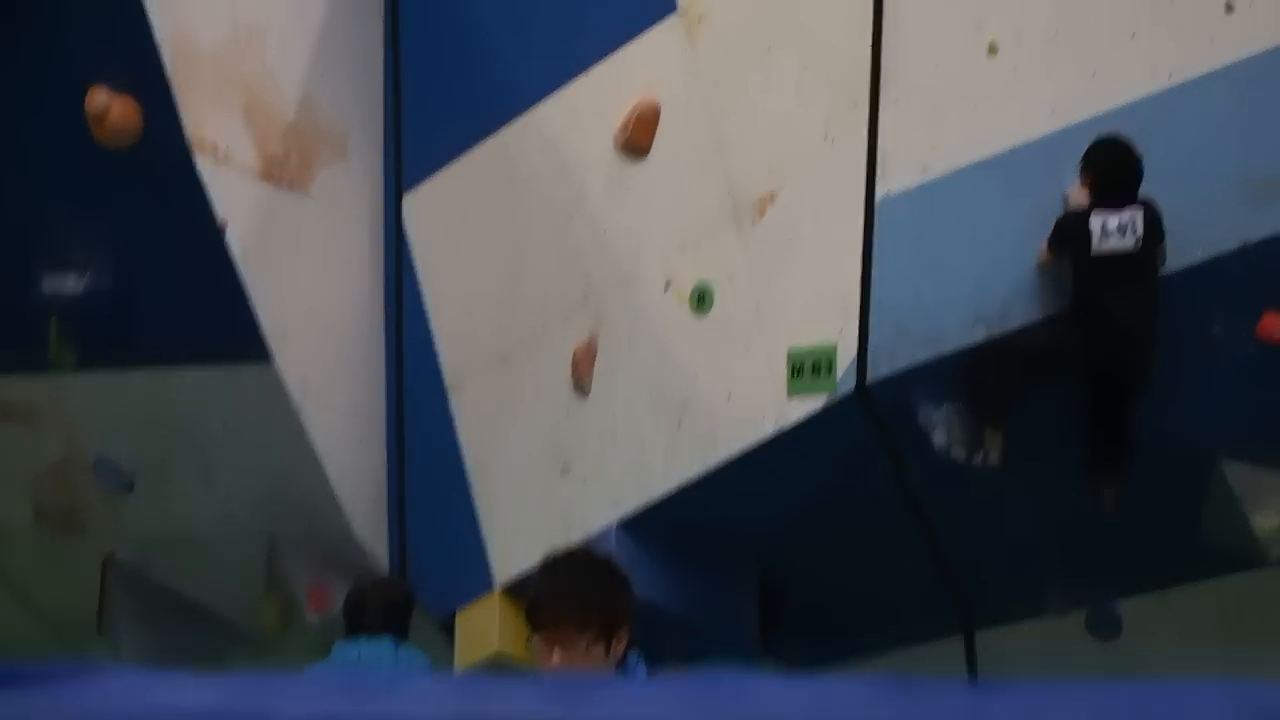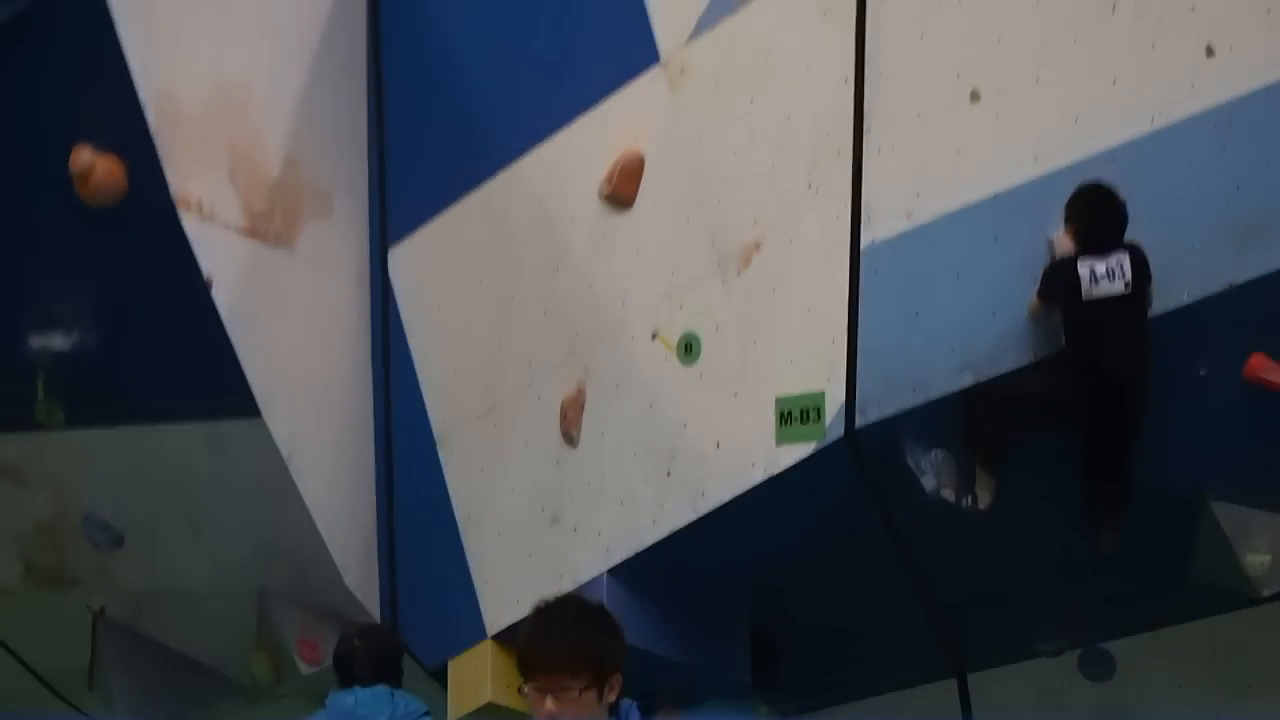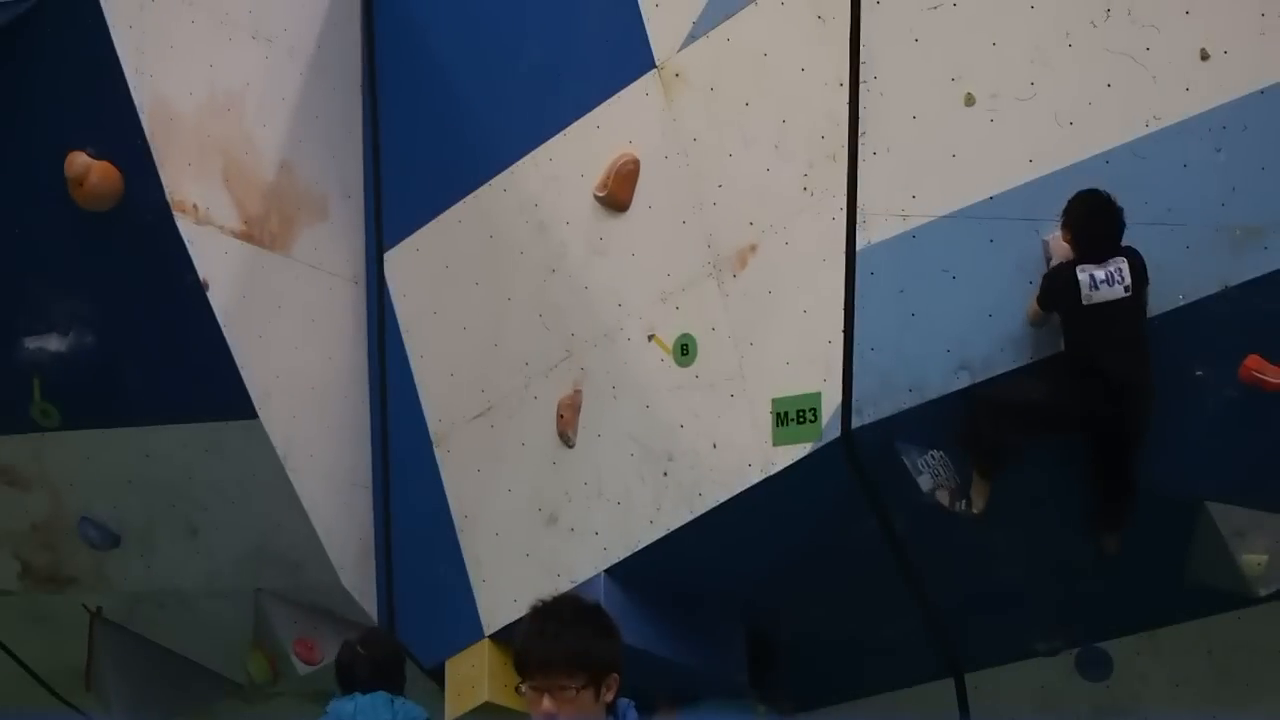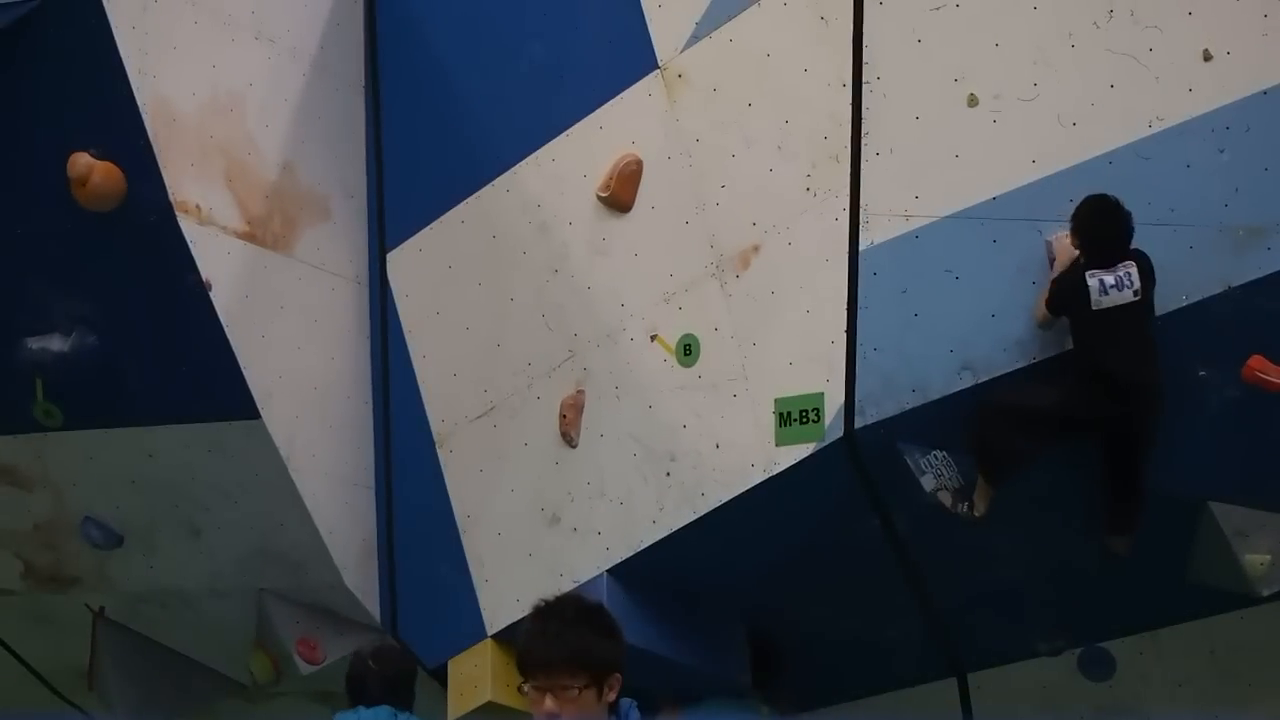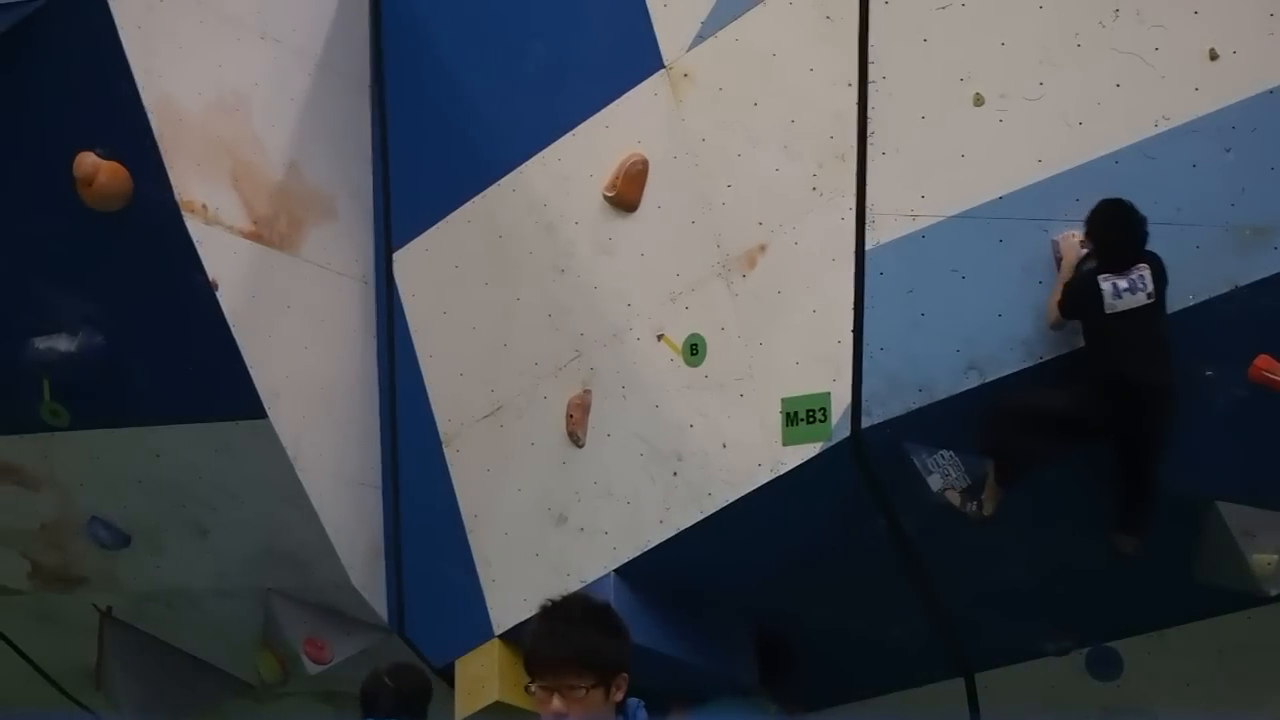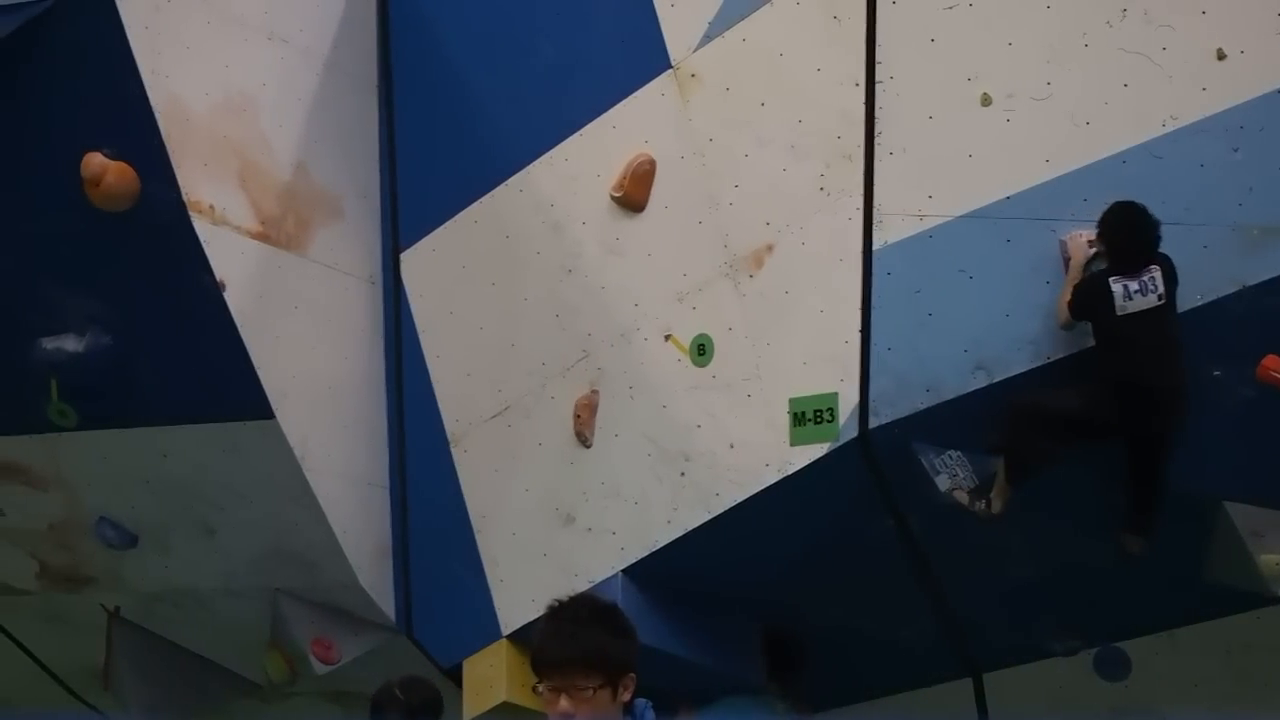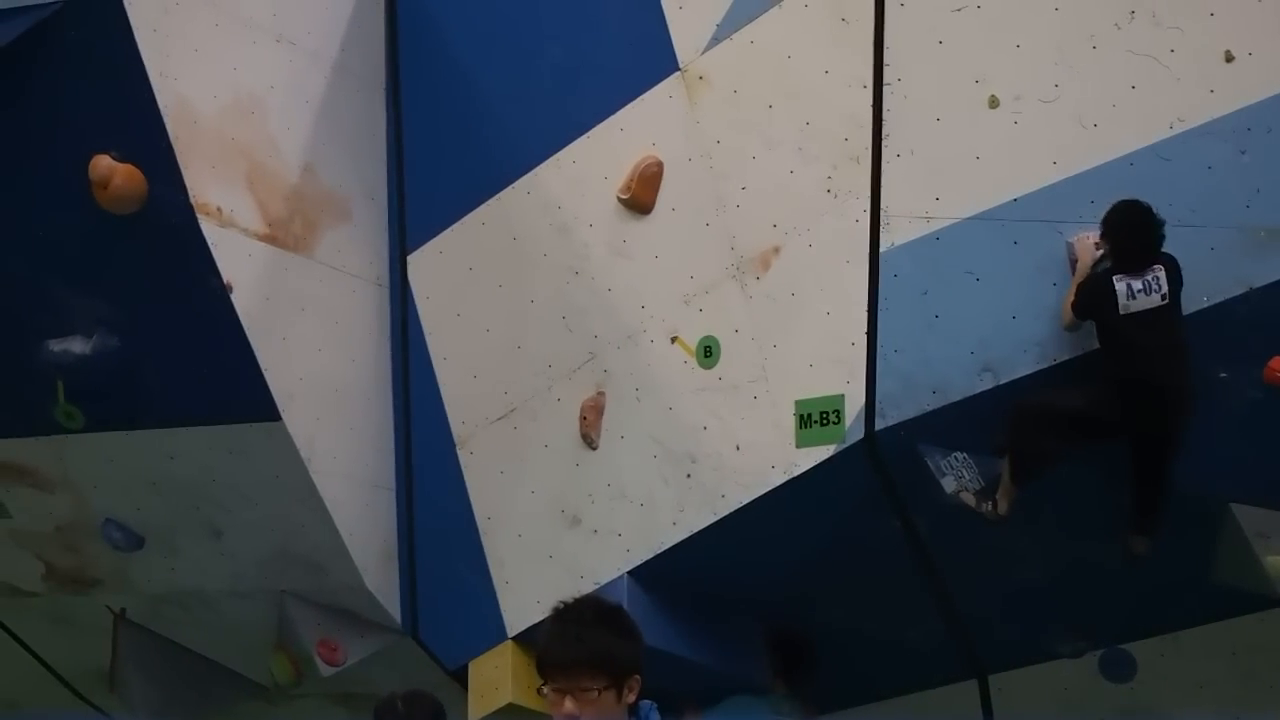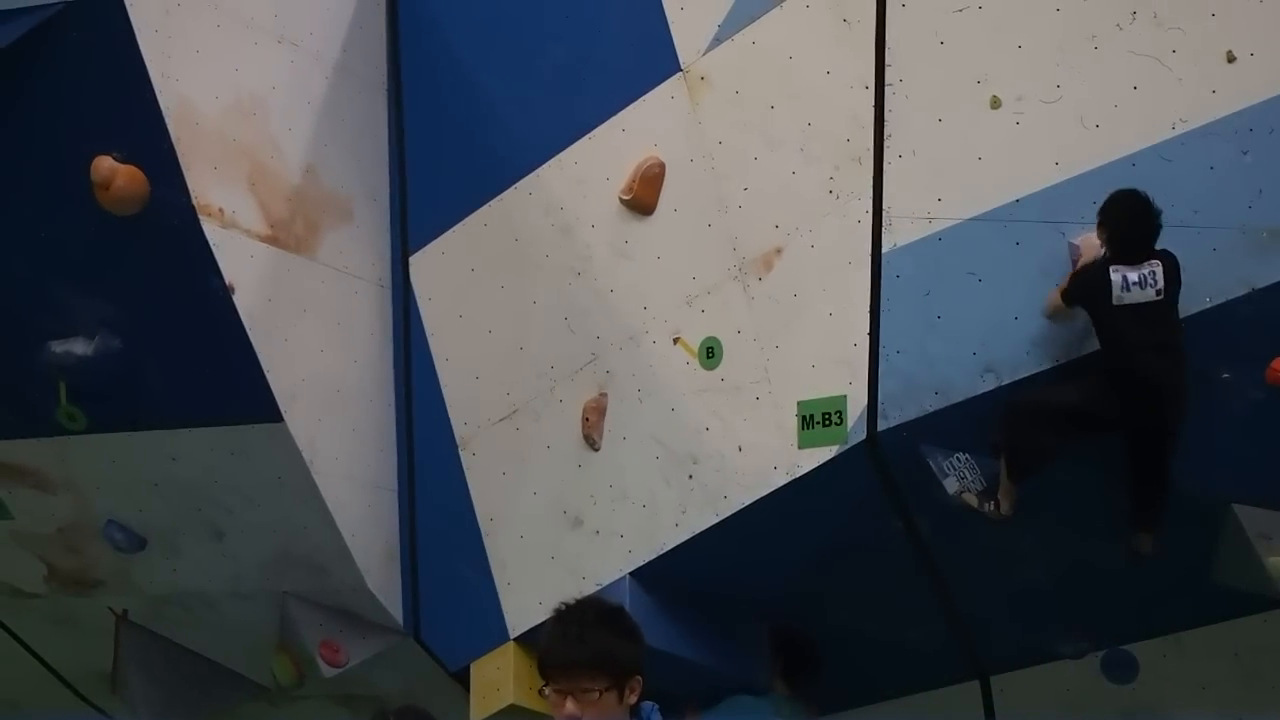
dt=0.1s
person 1, frame 1
left shoulder: (1075, 223)
right shoulder: (1148, 215)
left elbow: (1045, 262)
right elbow: (1158, 261)
left hip: (1084, 336)
right hip: (1136, 345)
left knee: (991, 360)
right knee: (1113, 412)
left ankle: (990, 445)
right ankle: (1107, 488)
person 1, frame 2
left shoulder: (1066, 271)
right shoulder: (1135, 259)
left elbow: (1037, 312)
left hip: (1080, 385)
right hip: (1129, 391)
left knee: (998, 398)
right knee: (1109, 459)
left ankle: (984, 493)
right ankle: (1106, 531)
person 1, frame 3
left shoulder: (1063, 277)
right shoulder: (1134, 262)
left elbow: (1035, 317)
left hip: (1079, 391)
right hip: (1132, 395)
left knee: (989, 406)
right knee: (1116, 468)
left ankle: (978, 498)
right ankle: (1110, 533)
person 1, frame 4
left shoulder: (1072, 281)
right shoulder: (1142, 265)
left elbow: (1043, 319)
left wrist: (1060, 263)
left hip: (1090, 397)
right hip: (1143, 399)
left knee: (998, 415)
right knee: (1126, 469)
left ankle: (981, 501)
right ankle: (1120, 535)
person 1, frame 5
left shoulder: (1085, 285)
right shoulder: (1154, 267)
left elbow: (1054, 319)
left wrist: (1068, 263)
right wrist: (1106, 251)
left hip: (1102, 401)
right hip: (1155, 403)
left knee: (1012, 417)
right knee: (1137, 471)
left ankle: (988, 502)
right ankle: (1129, 535)
person 1, frame 6
left shoulder: (1095, 287)
right shoulder: (1164, 268)
left elbow: (1064, 319)
left wrist: (1076, 263)
right wrist: (1118, 248)
left hip: (1115, 402)
right hip: (1167, 403)
left knee: (1025, 417)
right knee: (1148, 471)
left ankle: (997, 501)
right ankle: (1137, 535)
person 1, frame 7
left shoulder: (1100, 285)
right shoulder: (1170, 268)
left elbow: (1070, 321)
left wrist: (1083, 266)
right wrist: (1105, 263)
left hip: (1120, 401)
right hip: (1173, 404)
left knee: (1030, 417)
right knee: (1152, 471)
left ankle: (1002, 502)
right ankle: (1141, 536)
person 1, frame 8
left shoulder: (1095, 276)
right shoulder: (1168, 264)
left elbow: (1053, 308)
left wrist: (1083, 264)
left hip: (1115, 393)
right hip: (1166, 398)
left knee: (1024, 413)
right knee: (1151, 467)
left ankle: (1003, 502)
right ankle: (1144, 534)
